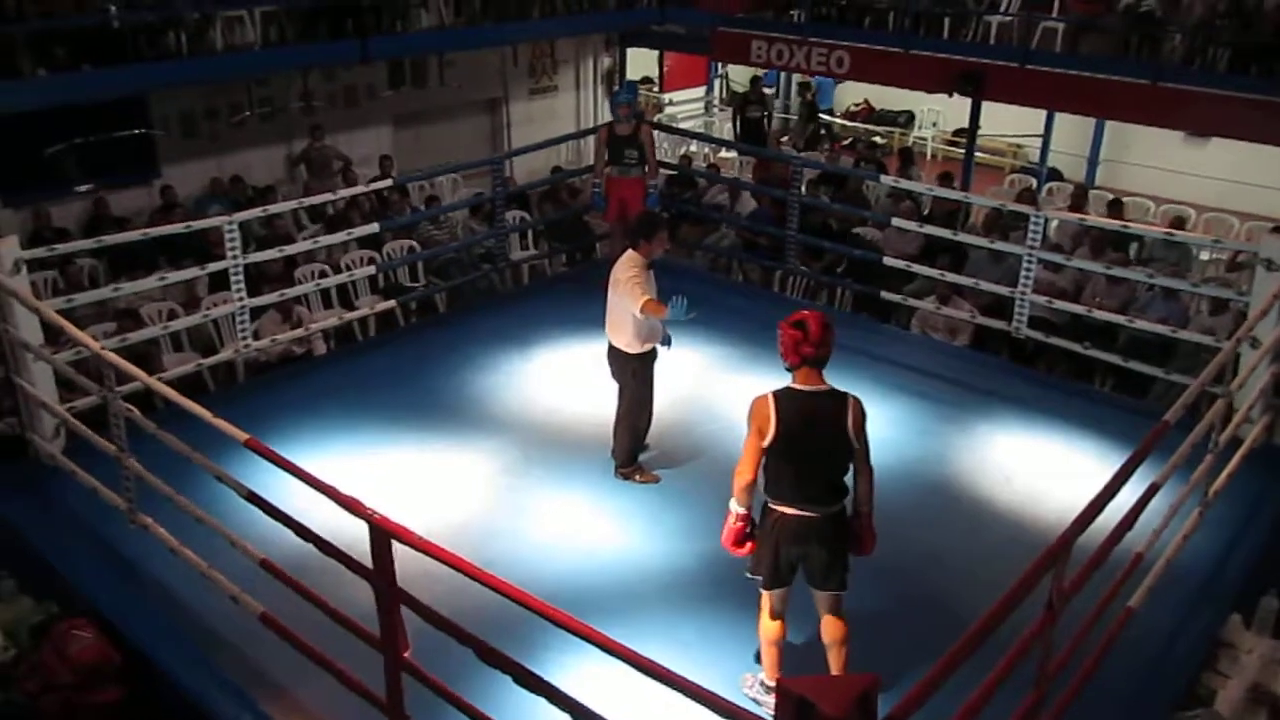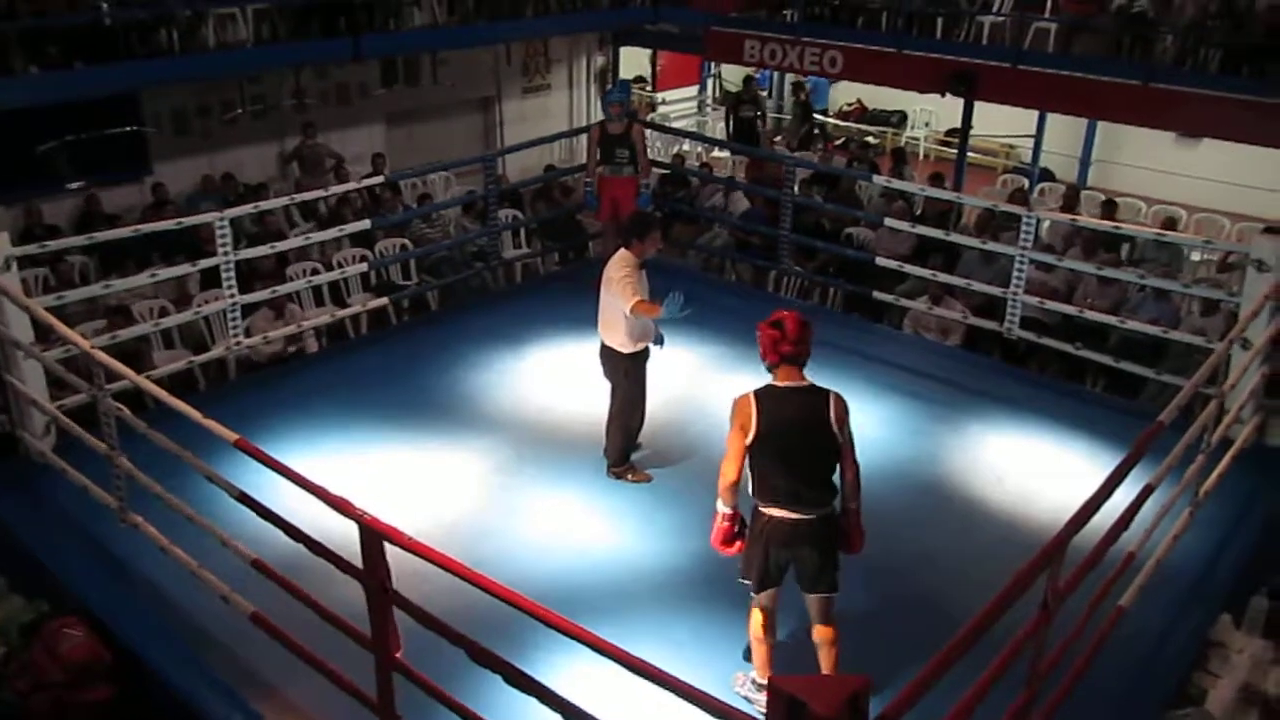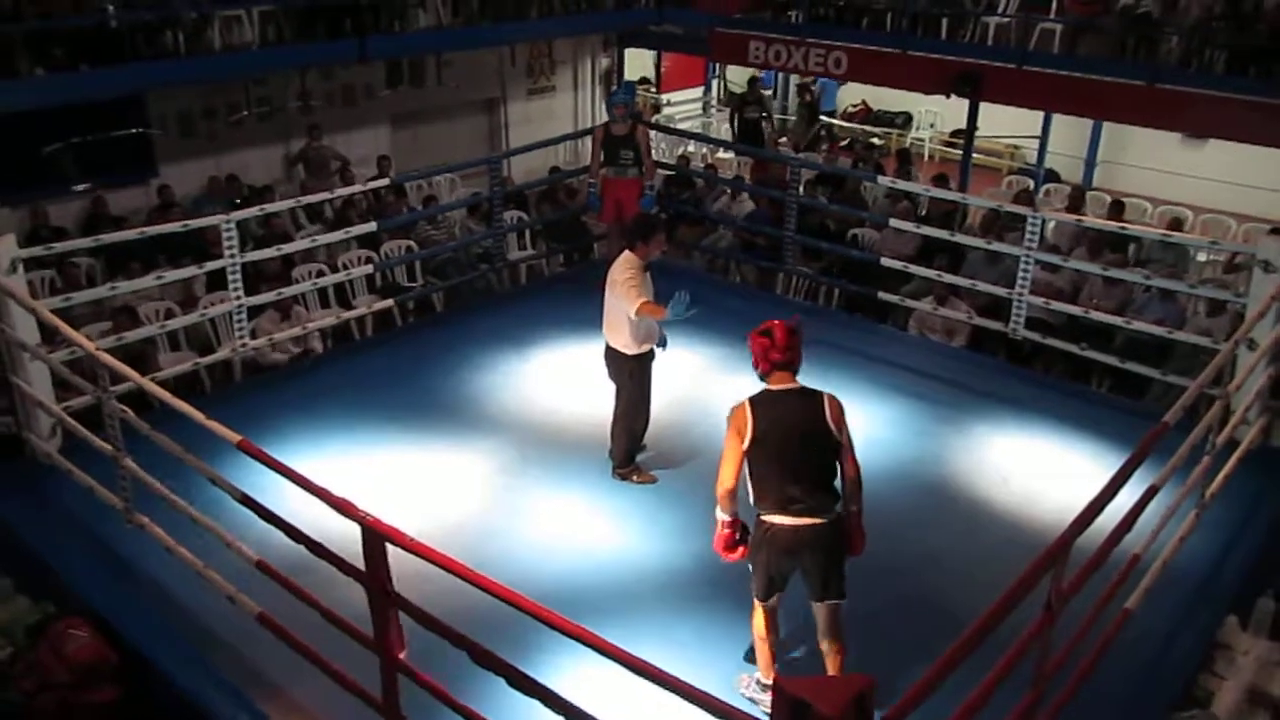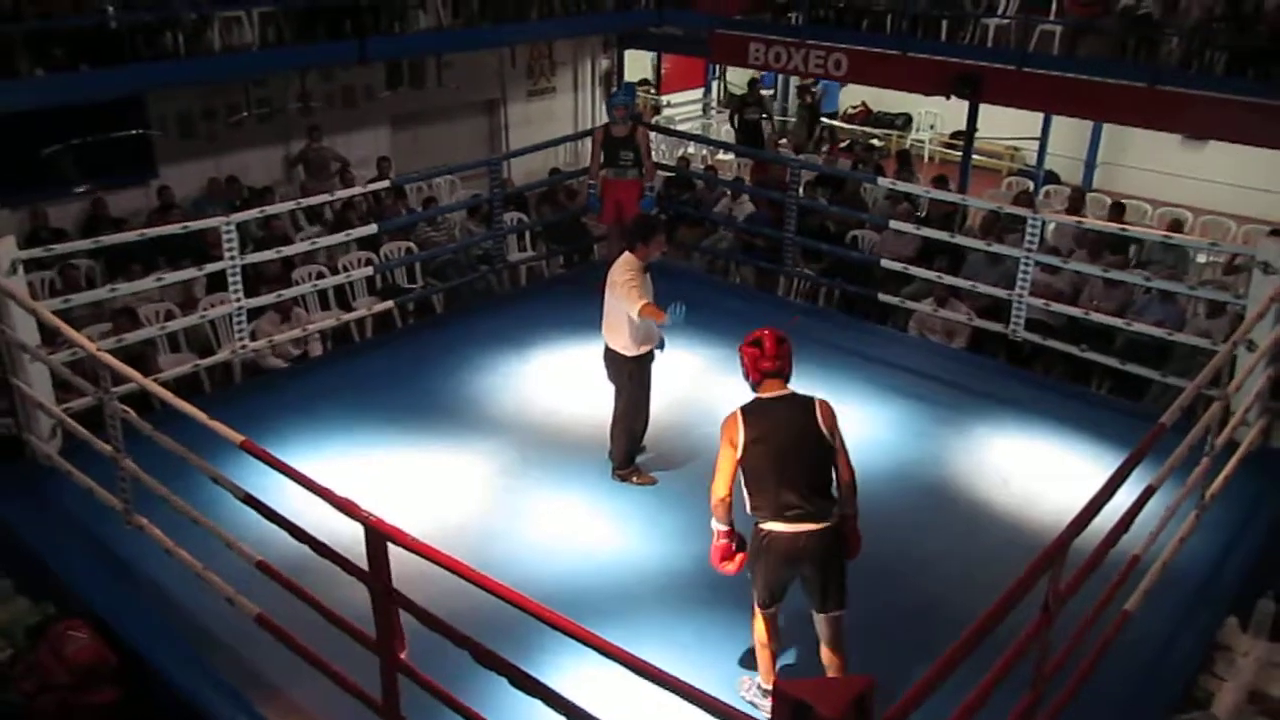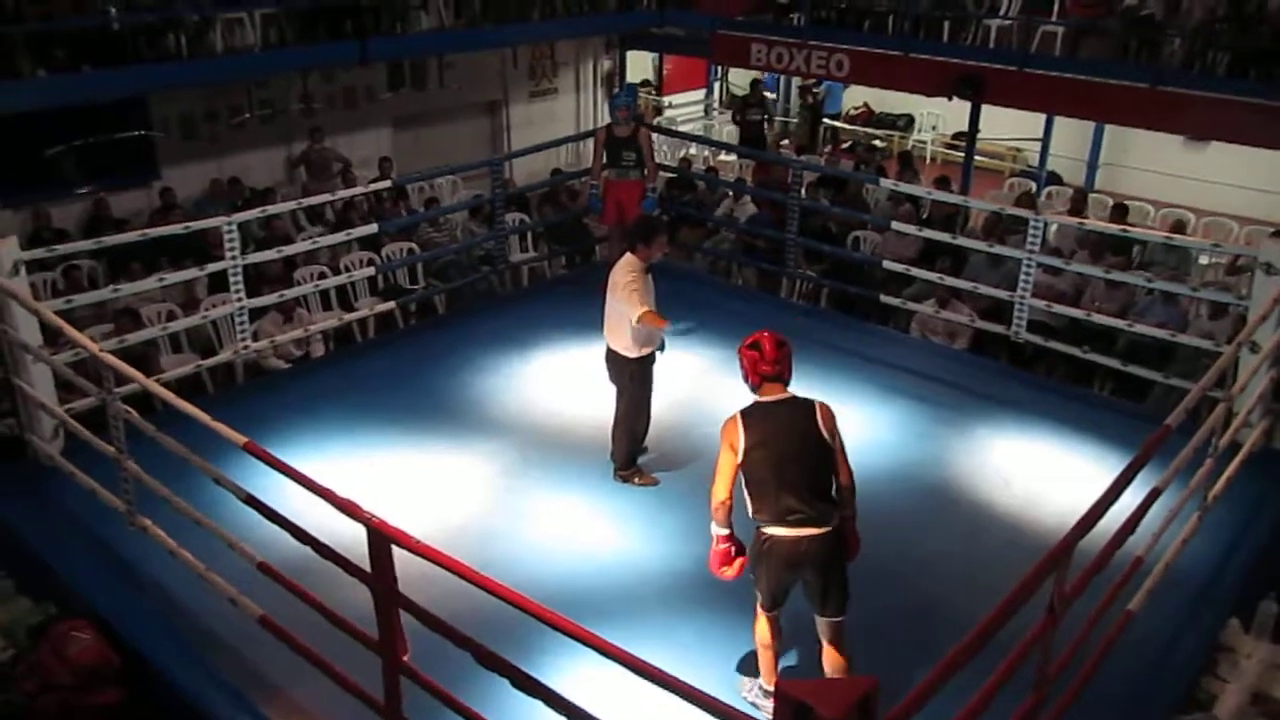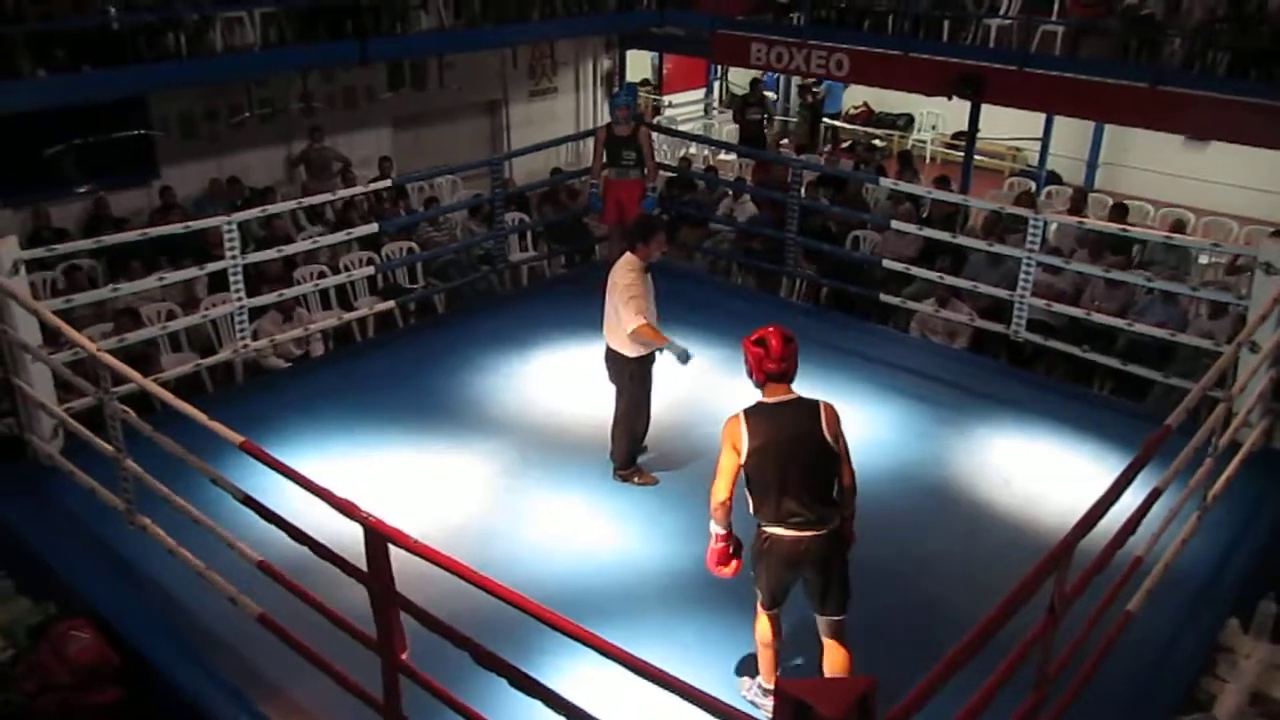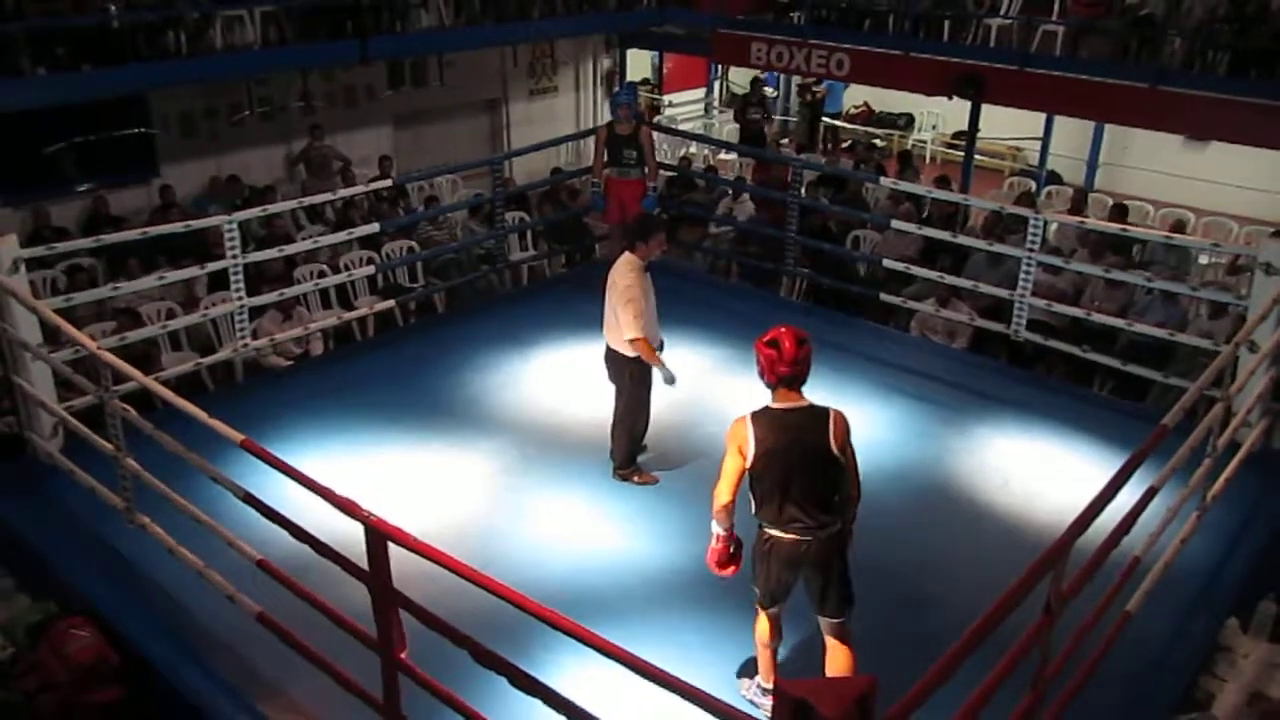
dt=0.1s
person 1, frame 1
left shoulder: (766, 407)
right shoulder: (851, 408)
left elbow: (746, 475)
right elbow: (863, 474)
left wrist: (739, 514)
right wrist: (863, 517)
left hip: (781, 521)
right hip: (830, 522)
left knee: (772, 606)
right knee: (830, 608)
left ankle: (770, 686)
person 1, frame 2
left shoulder: (747, 406)
right shoulder: (833, 403)
left elbow: (729, 477)
right elbow: (850, 472)
left wrist: (726, 513)
right wrist: (851, 515)
left hip: (771, 524)
right hip: (820, 523)
left knee: (762, 604)
right knee: (822, 610)
left ankle: (762, 685)
person 1, frame 3
left shoulder: (744, 413)
right shoulder: (829, 405)
left elbow: (727, 483)
right elbow: (851, 473)
left wrist: (726, 520)
right wrist: (852, 516)
left hip: (774, 531)
right hip: (824, 530)
left knee: (765, 606)
right knee: (828, 616)
left ankle: (766, 685)
person 1, frame 4
left shoulder: (736, 423)
right shoulder: (820, 409)
left elbow: (721, 495)
right elbow: (846, 479)
left wrist: (723, 532)
right wrist: (849, 522)
left hip: (773, 538)
right hip: (823, 537)
left knee: (764, 611)
right knee: (829, 629)
left ankle: (767, 689)
person 1, frame 5
left shoulder: (736, 426)
right shoulder: (821, 412)
left elbow: (721, 498)
right elbow: (845, 482)
left wrist: (722, 536)
right wrist: (848, 524)
left hip: (774, 542)
right hip: (824, 540)
left knee: (767, 613)
right knee: (831, 632)
person 1, frame 6
left shoulder: (739, 426)
right shoulder: (825, 415)
left elbow: (721, 497)
right elbow: (847, 484)
left wrist: (721, 534)
right wrist: (846, 523)
left hip: (774, 541)
right hip: (825, 540)
left knee: (768, 612)
right knee: (832, 633)
person 1, frame 7
left shoulder: (745, 428)
right shoulder: (834, 422)
left elbow: (724, 499)
right elbow: (852, 491)
left wrist: (722, 535)
right wrist: (845, 526)
left hip: (776, 542)
right hip: (825, 542)
left knee: (768, 612)
right knee: (837, 633)
left ankle: (767, 688)
person 2, frame 1
left shoulder: (636, 261)
right shoulder: (630, 274)
right elbow: (643, 305)
left wrist: (660, 328)
right wrist: (670, 314)
left hip: (635, 347)
right hip: (631, 354)
left knee: (633, 404)
right knee: (635, 408)
left ankle: (625, 446)
right ankle: (626, 465)
person 2, frame 2
left shoulder: (629, 261)
right shoulder: (622, 273)
right elbow: (634, 305)
left wrist: (652, 328)
right wrist: (663, 312)
left hip: (628, 346)
right hip: (624, 353)
left knee: (625, 403)
right knee: (629, 407)
left ankle: (618, 445)
right ankle: (619, 464)
person 2, frame 3
left shoulder: (634, 263)
right shoulder: (627, 275)
right elbow: (639, 307)
left wrist: (656, 330)
right wrist: (669, 313)
left hip: (631, 348)
right hip: (628, 355)
left knee: (630, 405)
right knee: (633, 409)
left ankle: (623, 446)
right ankle: (624, 466)
person 2, frame 4
left shoulder: (633, 264)
right shoulder: (626, 276)
right elbow: (641, 309)
left wrist: (656, 332)
right wrist: (668, 318)
left hip: (631, 350)
right hip: (628, 356)
left knee: (628, 406)
right knee: (632, 410)
left ankle: (623, 447)
right ankle: (623, 466)
person 2, frame 5
left shoulder: (635, 266)
right shoulder: (628, 278)
right elbow: (641, 313)
left wrist: (656, 334)
right wrist: (668, 327)
left hip: (633, 351)
right hip: (630, 358)
left knee: (631, 407)
right knee: (633, 412)
left ankle: (626, 448)
right ankle: (625, 468)
person 2, frame 6
left shoulder: (633, 264)
right shoulder: (629, 279)
right elbow: (637, 326)
left wrist: (661, 340)
right wrist: (671, 345)
left hip: (630, 353)
right hip: (629, 358)
left knee: (629, 407)
right knee: (633, 411)
left ankle: (624, 448)
right ankle: (625, 467)
person 2, frame 7
left shoulder: (632, 264)
right shoulder: (628, 279)
right elbow: (634, 335)
left wrist: (655, 338)
right wrist: (660, 366)
left hip: (628, 353)
right hip: (628, 358)
left knee: (630, 407)
right knee: (633, 411)
left ankle: (623, 447)
right ankle: (625, 466)
person 3, frame 1
left shoulder: (643, 130)
right shoulder: (605, 131)
left elbow: (651, 161)
right elbow: (600, 161)
left wrist: (653, 190)
right wrist: (596, 189)
left hip: (636, 184)
right hip: (614, 184)
right knee: (615, 228)
person 3, frame 2
left shoulder: (635, 129)
right shoulder: (597, 130)
left elbow: (643, 161)
right elbow: (591, 161)
left wrist: (645, 189)
right wrist: (589, 188)
left hip: (628, 183)
right hip: (606, 183)
right knee: (607, 227)
person 3, frame 3
left shoulder: (639, 131)
right shoulder: (601, 131)
left elbow: (647, 162)
right elbow: (595, 162)
left wrist: (649, 191)
right wrist: (592, 190)
left hip: (632, 185)
right hip: (609, 184)
right knee: (611, 229)
person 3, frame 4
left shoulder: (639, 132)
right shoulder: (601, 133)
left elbow: (648, 164)
right elbow: (595, 163)
left wrist: (649, 192)
right wrist: (592, 191)
left hip: (632, 186)
right hip: (609, 186)
right knee: (612, 230)
person 3, frame 5
left shoulder: (641, 133)
right shoulder: (603, 133)
left elbow: (650, 165)
right elbow: (597, 164)
left wrist: (651, 194)
right wrist: (594, 192)
left hip: (634, 187)
right hip: (612, 187)
right knee: (613, 230)
person 3, frame 6
left shoulder: (642, 132)
right shoulder: (603, 132)
left elbow: (650, 164)
right elbow: (597, 163)
left wrist: (651, 192)
right wrist: (594, 191)
left hip: (634, 186)
right hip: (612, 186)
right knee: (613, 230)
person 3, frame 7
left shoulder: (643, 131)
right shoulder: (604, 131)
left elbow: (651, 163)
right elbow: (598, 162)
left wrist: (652, 192)
right wrist: (596, 189)
left hip: (635, 185)
right hip: (613, 185)
right knee: (614, 228)
